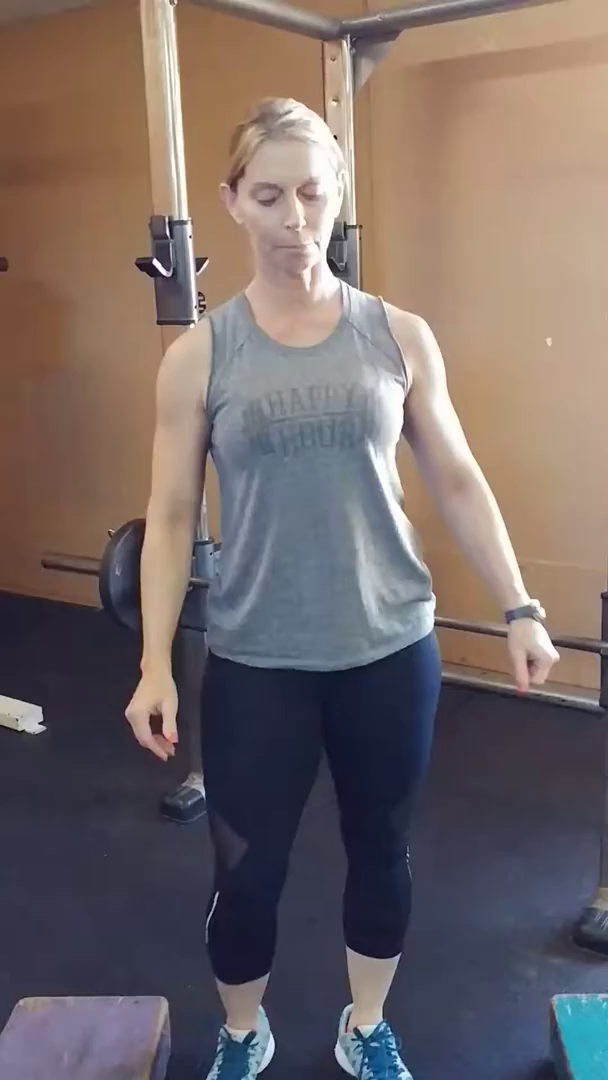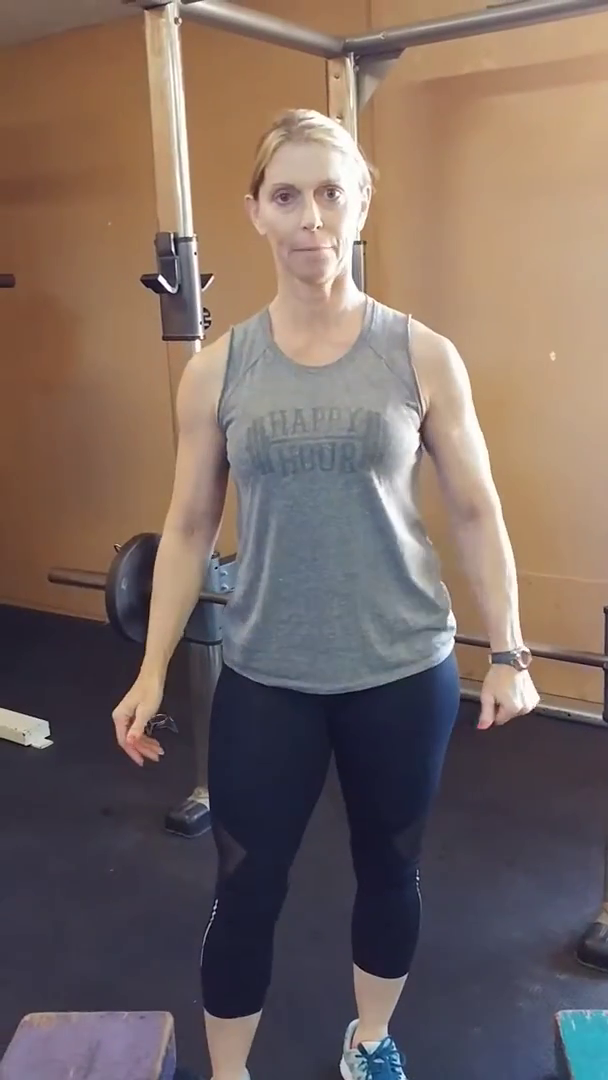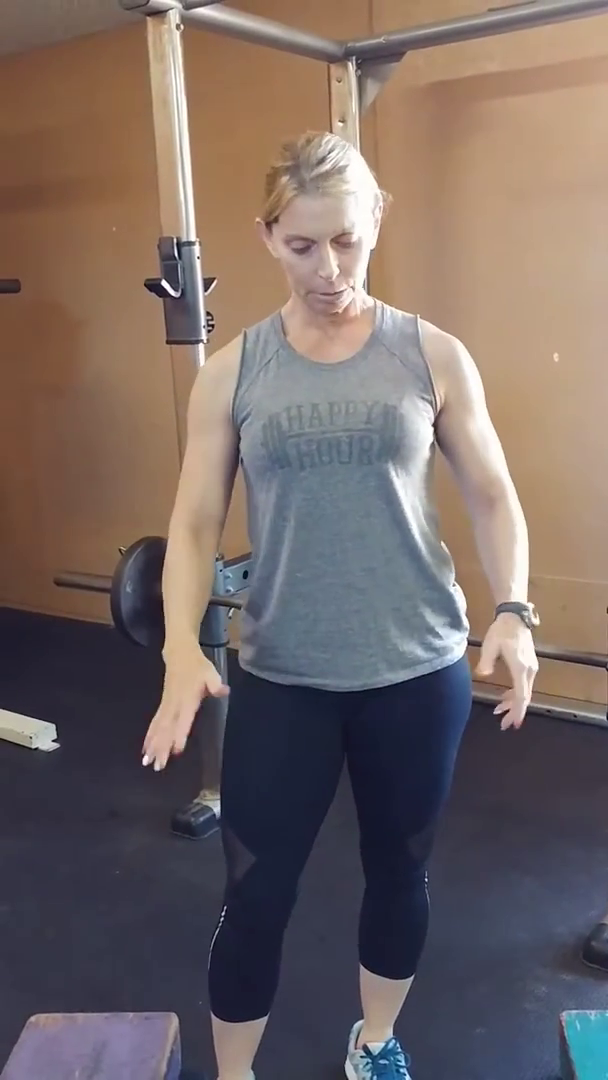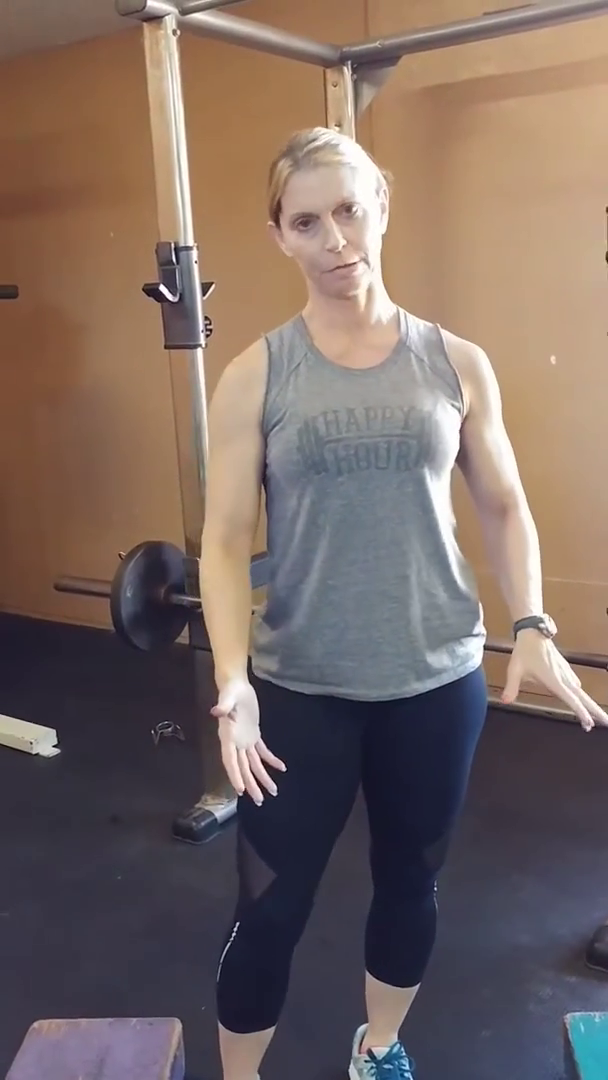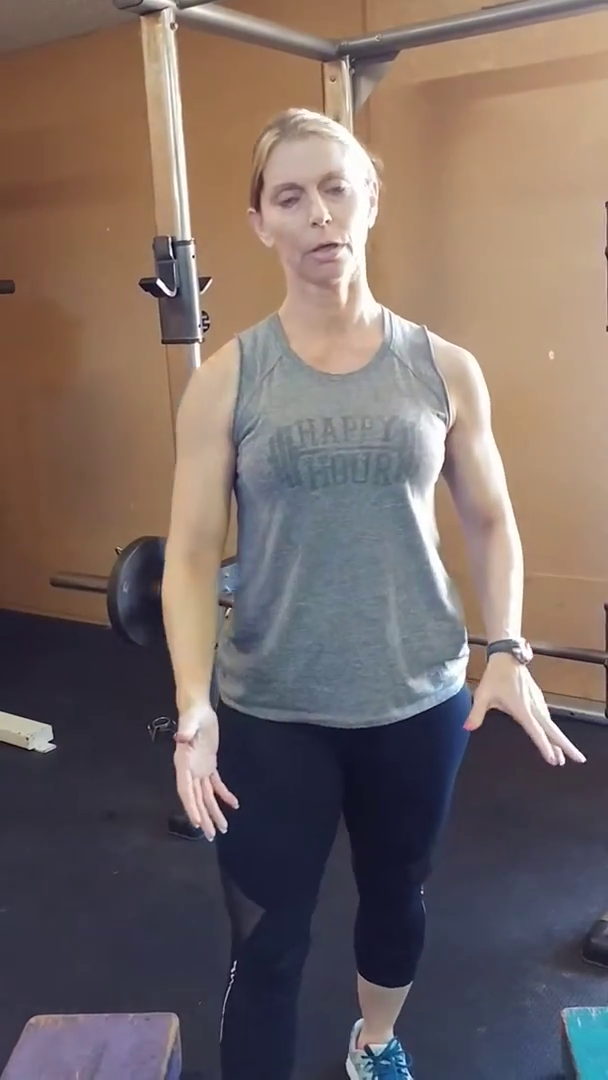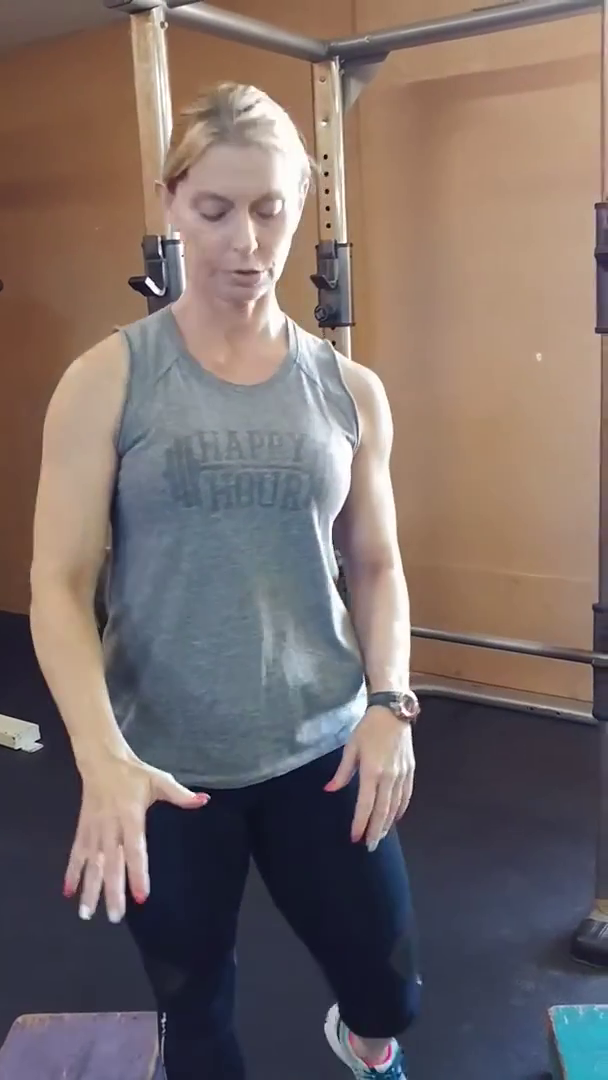
dt=0.7s
person 1, frame 1
left shoulder: (399, 337)
right shoulder: (198, 356)
left elbow: (458, 483)
right elbow: (170, 517)
left wrist: (519, 608)
right wrist: (155, 663)
left hip: (391, 648)
right hip: (256, 661)
left knee: (380, 848)
right knee: (247, 873)
person 1, frame 2
left shoulder: (423, 357)
right shoulder: (217, 370)
left elbow: (475, 513)
right elbow: (188, 526)
left wrist: (507, 652)
right wrist: (152, 670)
left hip: (403, 673)
right hip: (265, 679)
left knee: (390, 872)
right knee: (246, 892)
person 1, frame 3
left shoulder: (433, 355)
right shoulder: (233, 371)
left elbow: (494, 499)
right elbow: (194, 527)
left wrist: (511, 611)
right wrist: (182, 650)
left hip: (420, 670)
right hip: (279, 679)
left knee: (398, 870)
right knee: (256, 894)
person 1, frame 4
left shoulder: (456, 364)
right shoulder: (255, 376)
left elbow: (504, 508)
right elbow: (225, 541)
right wrist: (231, 677)
left hip: (437, 680)
right hip: (300, 688)
left knee: (410, 883)
right knee: (269, 908)
person 1, frame 5
left shoulder: (446, 371)
right shoulder: (227, 380)
left elbow: (490, 524)
right elbow: (190, 555)
left wrist: (505, 650)
right wrist: (193, 702)
left hip: (419, 701)
right hip: (271, 712)
left knee: (396, 895)
right knee: (266, 948)
person 1, frame 6
left shoulder: (350, 390)
right shoulder: (106, 380)
left elbow: (376, 567)
right elbow: (58, 584)
left wrist: (390, 703)
right wrist: (101, 754)
left hip: (320, 751)
right hip: (162, 766)
left knee: (385, 983)
